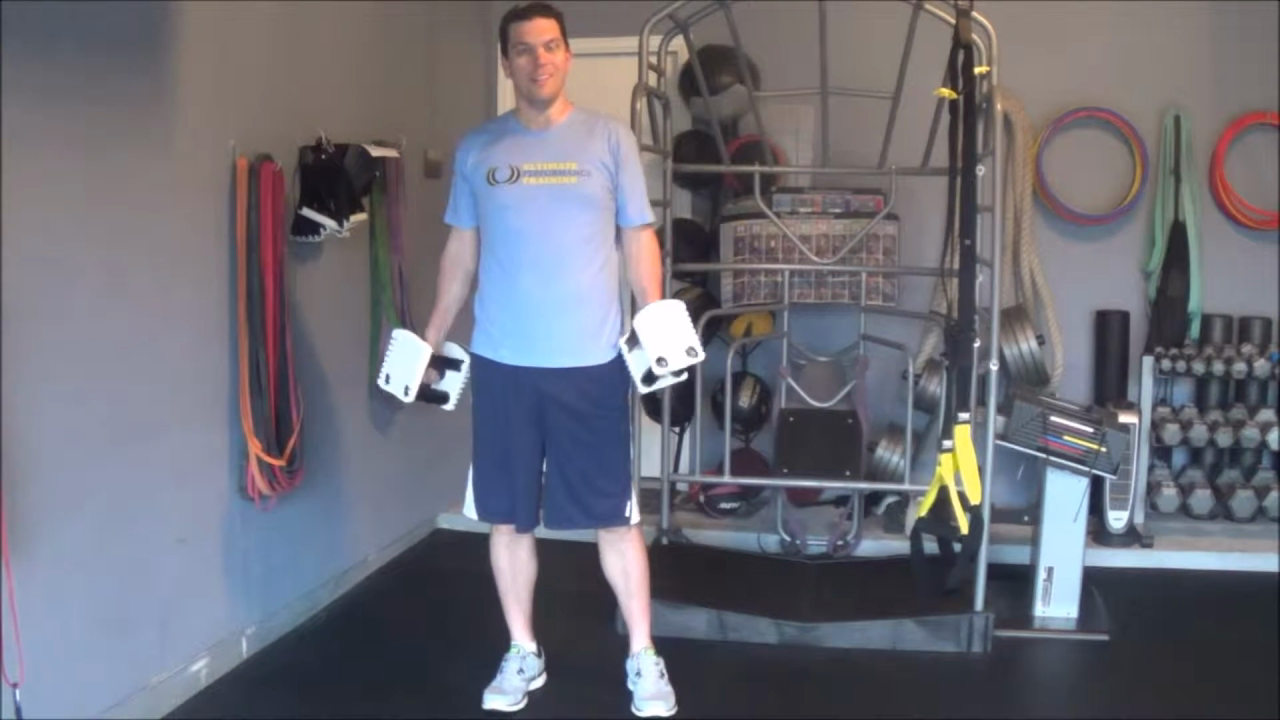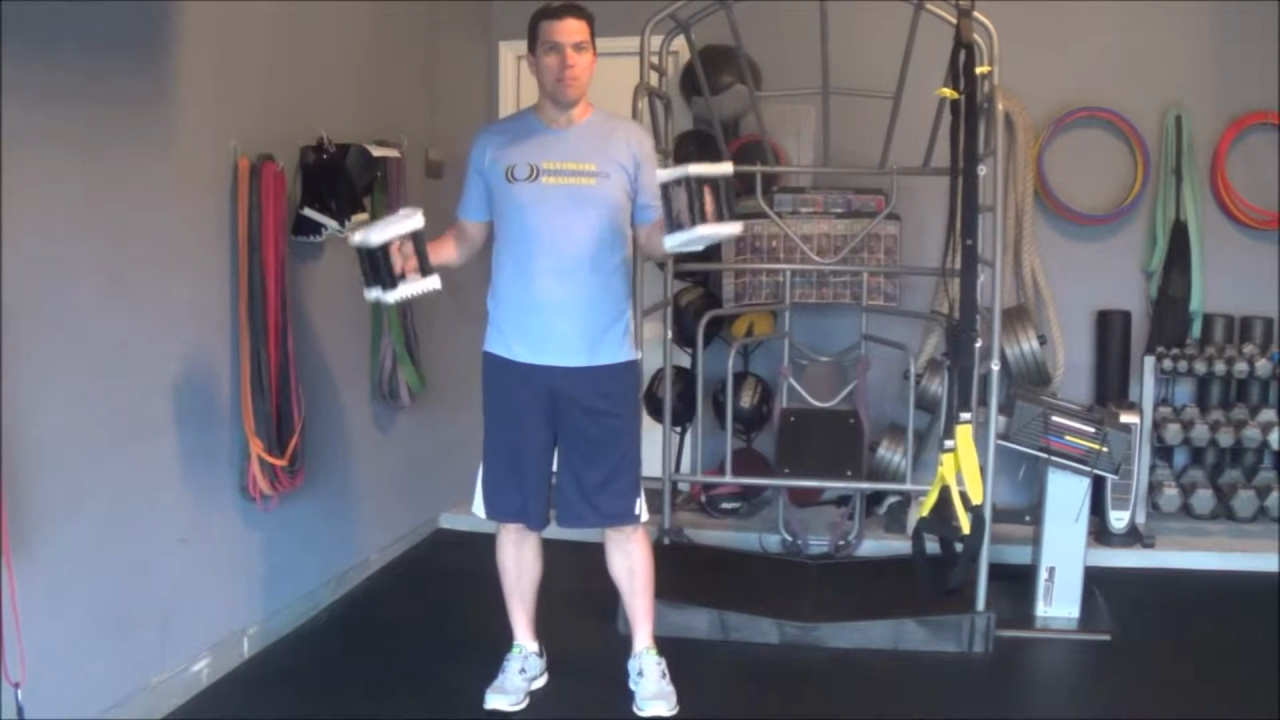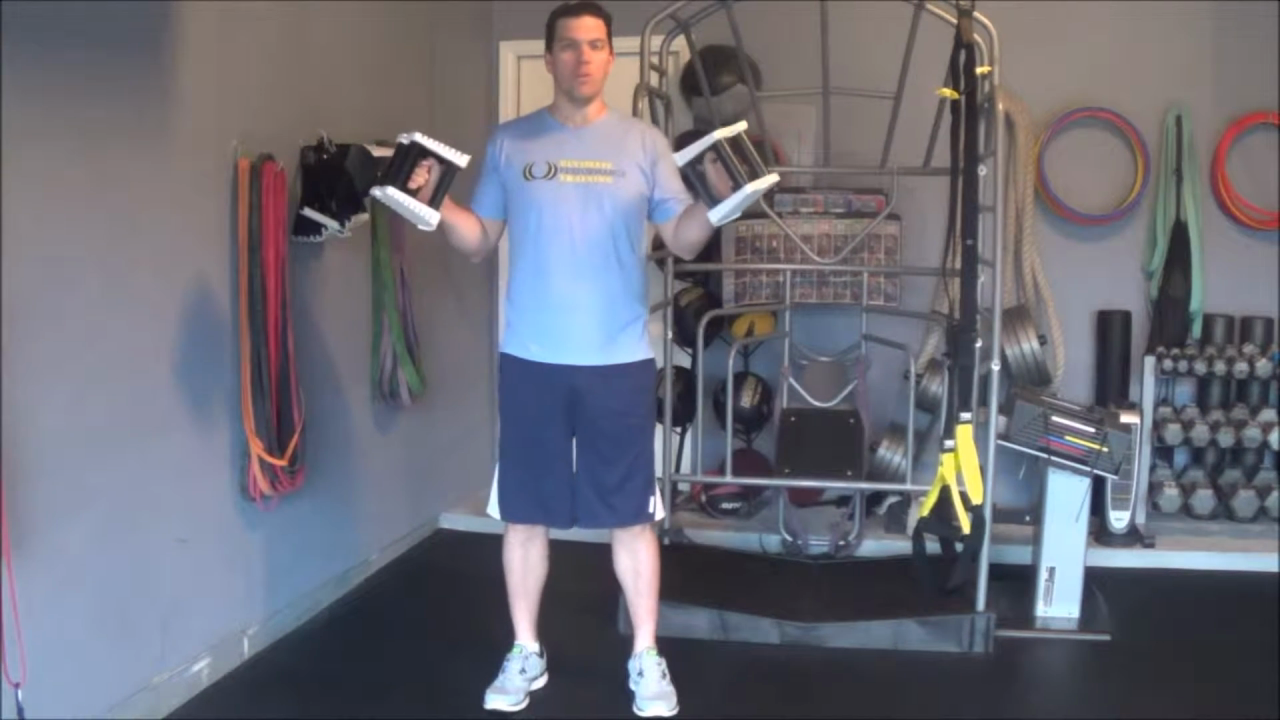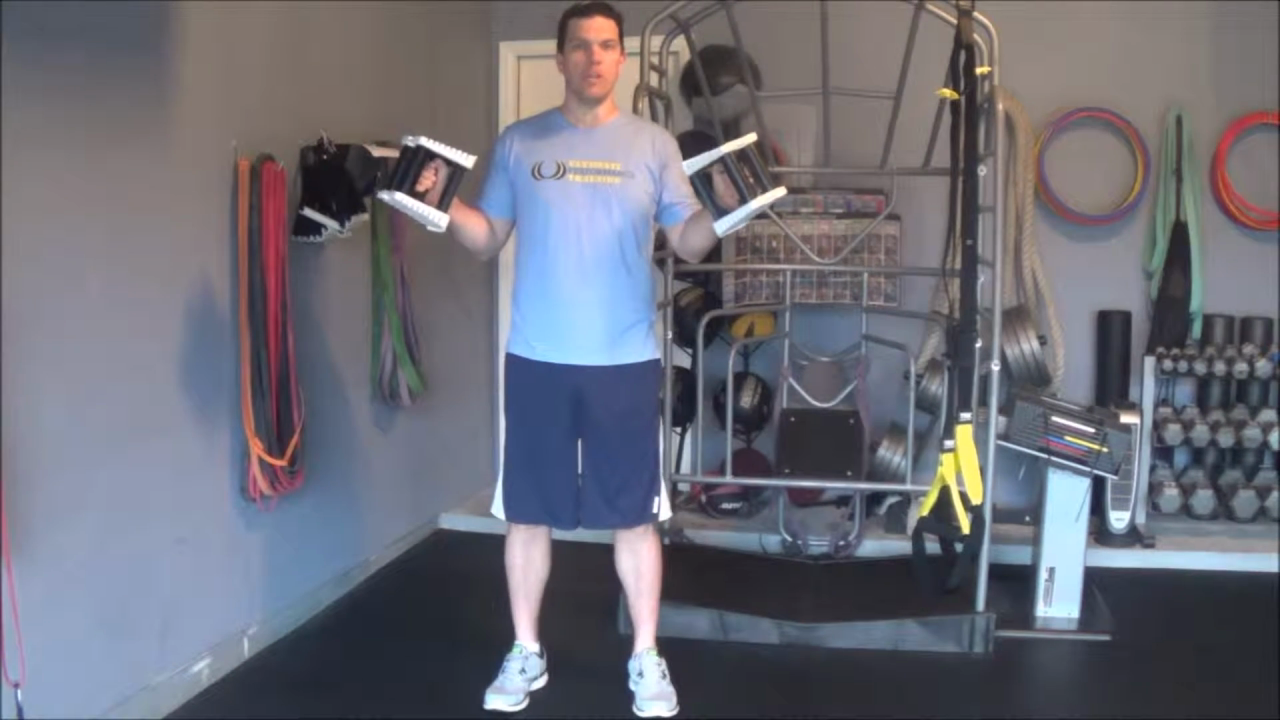
dt=0.4s
person 1, frame 1
left shoulder: (610, 138)
right shoulder: (476, 149)
left elbow: (639, 237)
right elbow: (461, 250)
right wrist: (431, 337)
left hip: (590, 363)
right hip: (501, 362)
left knee: (611, 515)
right knee: (506, 516)
left ankle: (643, 657)
right ankle: (522, 654)
person 1, frame 2
left shoulder: (628, 140)
right shoulder: (494, 144)
left elbow: (654, 239)
right elbow: (468, 236)
right wrist: (420, 255)
left hip: (603, 362)
right hip: (515, 360)
left knee: (621, 514)
right knee: (514, 513)
left ankle: (645, 657)
right ankle: (525, 653)
person 1, frame 3
left shoulder: (644, 142)
right shoulder: (509, 143)
left elbow: (682, 240)
right elbow: (479, 240)
right wrist: (431, 202)
left hip: (619, 360)
right hip: (531, 358)
left knee: (631, 514)
right knee: (524, 513)
left ankle: (646, 657)
right ankle: (525, 652)
person 1, frame 4
left shoulder: (652, 144)
right shoulder: (518, 143)
left elbow: (687, 244)
right elbow: (488, 240)
left wrist: (722, 211)
right wrist: (441, 203)
left hip: (624, 361)
right hip: (536, 359)
left knee: (634, 515)
right knee: (527, 512)
left ankle: (646, 658)
right ankle: (526, 653)
